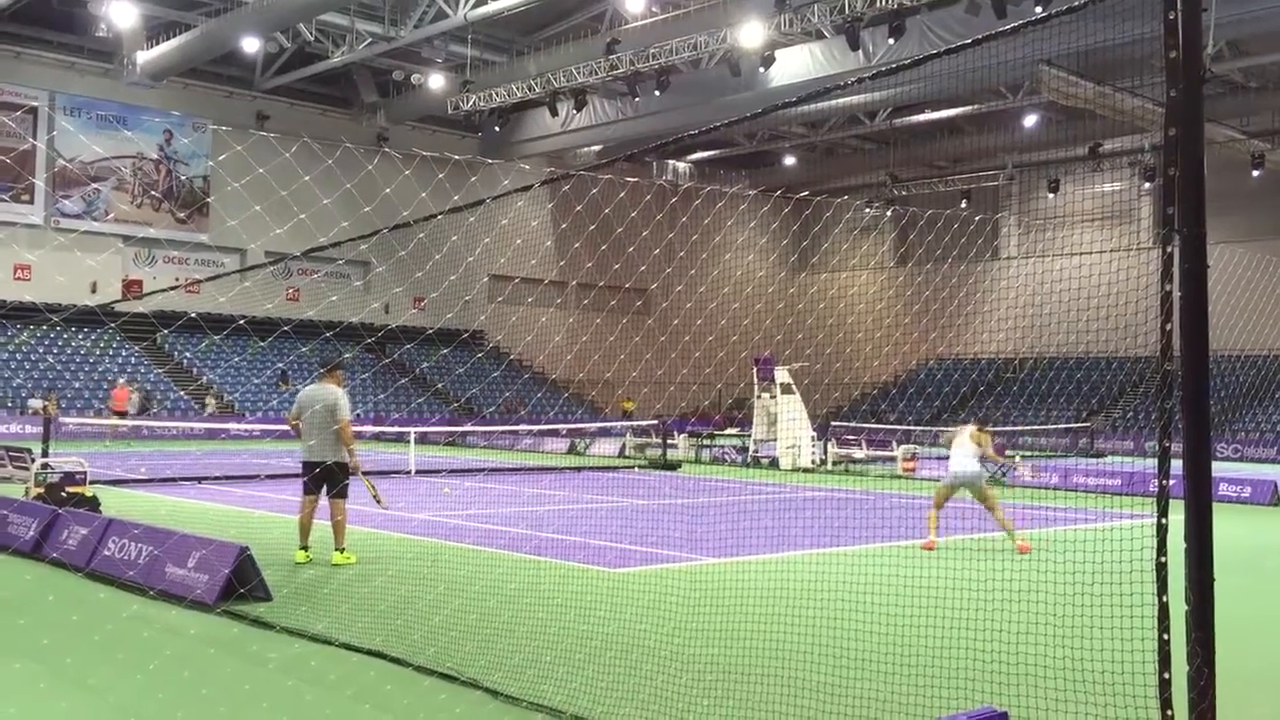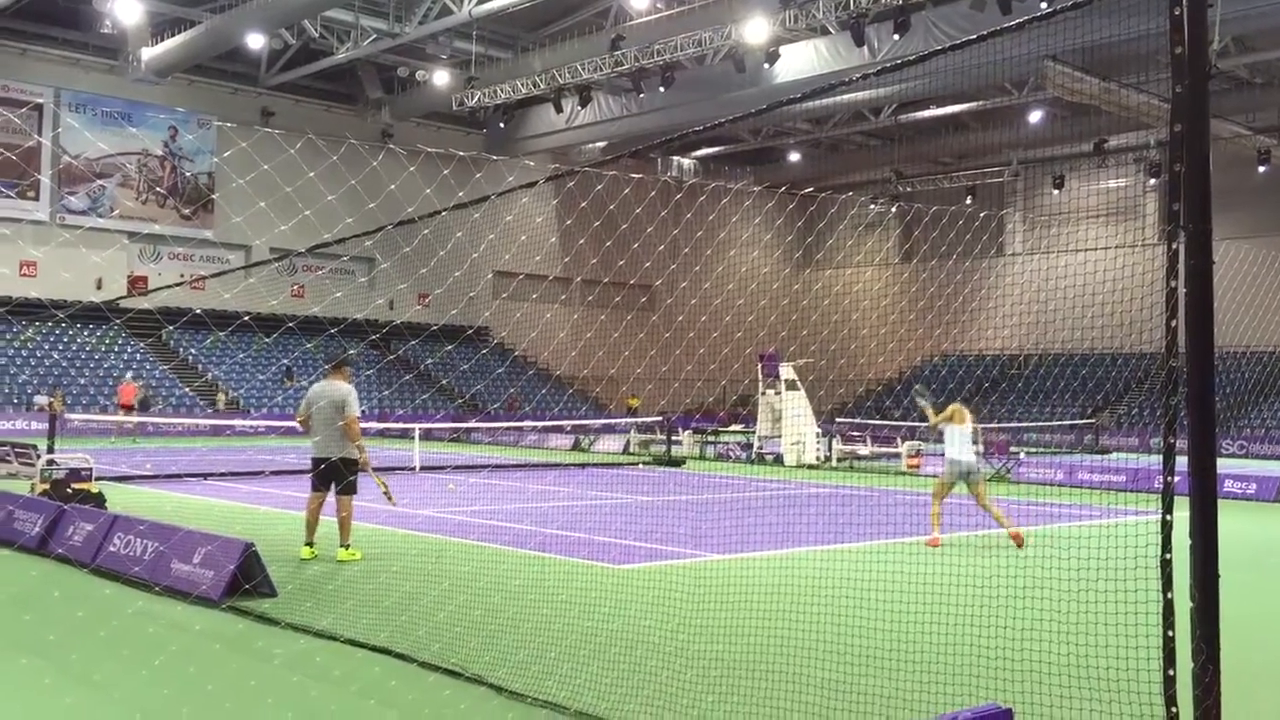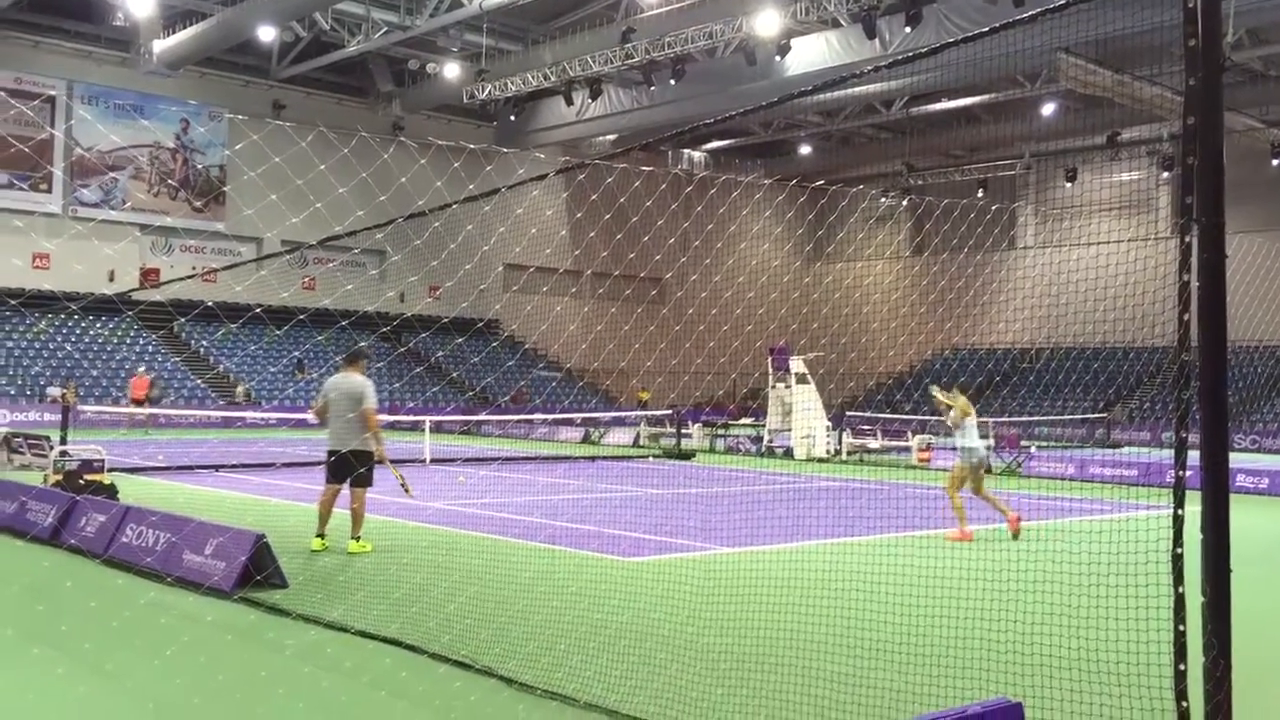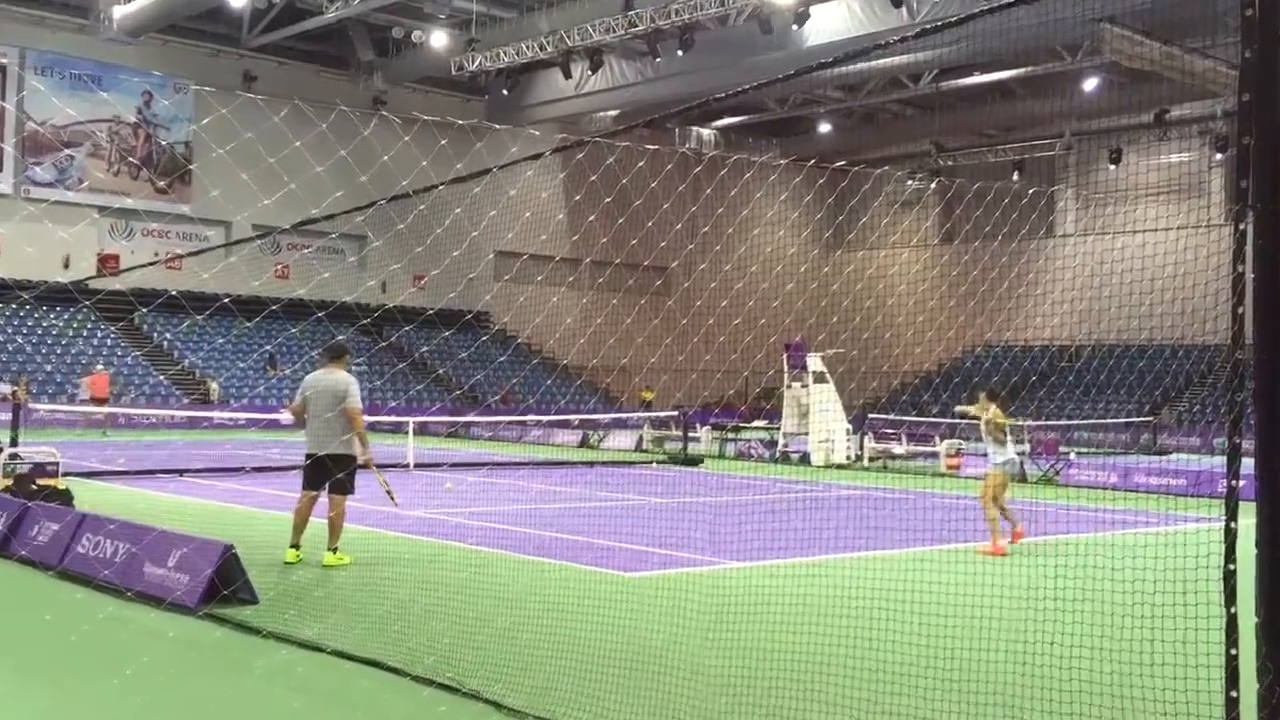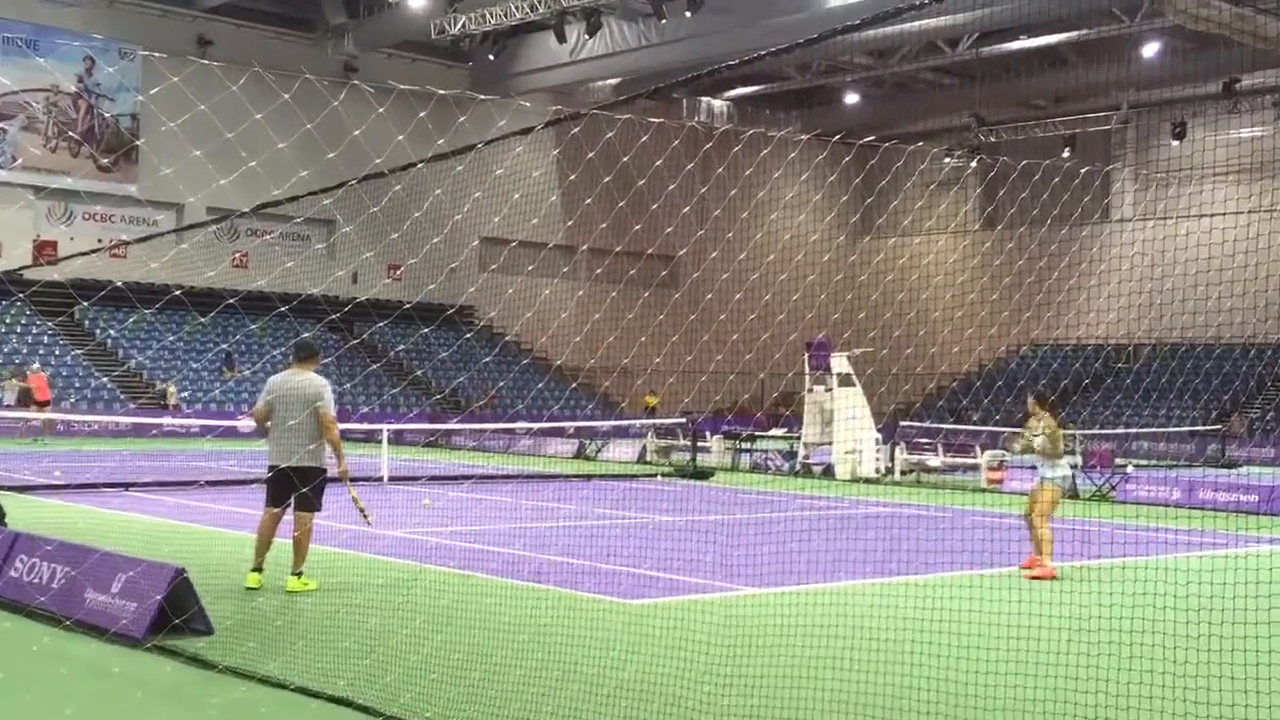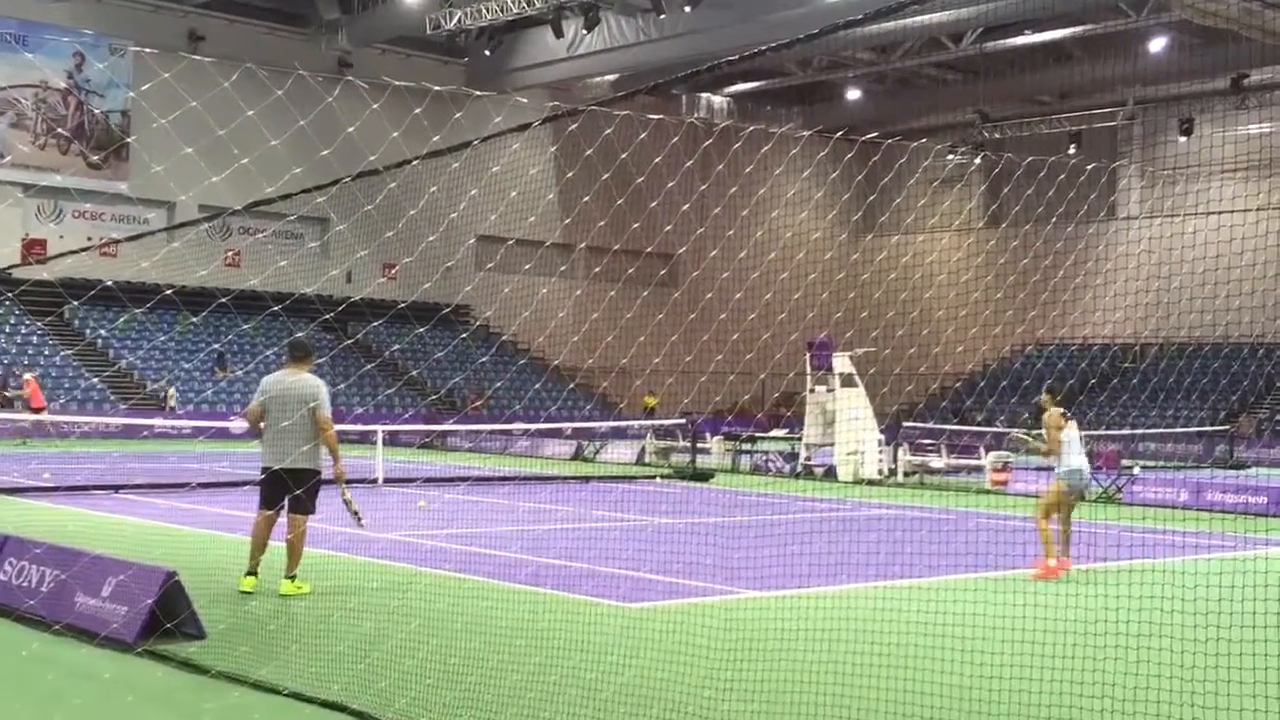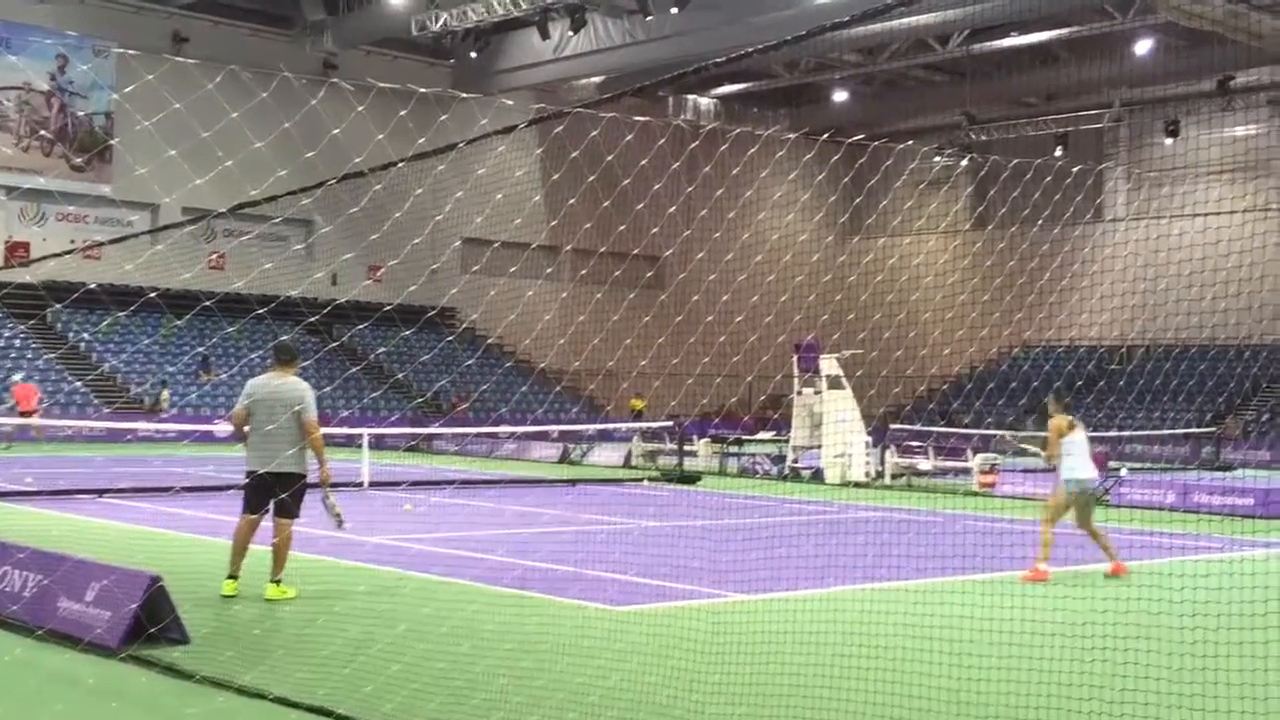
dt=0.2s
person 1, frame 1
left shoulder: (304, 393)
right shoulder: (339, 394)
left elbow: (292, 421)
right elbow: (344, 427)
right wrist: (353, 456)
left hip: (310, 457)
right hip: (335, 458)
left knee: (308, 502)
right knee: (337, 503)
right ankle: (339, 551)
person 1, frame 2
left shoulder: (314, 389)
right shoulder: (347, 390)
left elbow: (301, 418)
right elbow: (352, 424)
right wrist: (362, 452)
left hip: (320, 453)
right hip: (344, 454)
left knee: (316, 497)
right knee: (344, 500)
right ankle: (344, 548)
person 1, frame 3
left shoulder: (330, 382)
right shoulder: (364, 383)
left elbow: (318, 411)
right elbow: (370, 416)
right wrist: (379, 445)
left hip: (335, 445)
right hip: (360, 447)
left knee: (330, 489)
right knee: (358, 493)
person 1, frame 4
left shoulder: (310, 379)
right shoulder: (348, 381)
left elbow: (295, 410)
right elbow: (355, 416)
right wrist: (365, 449)
left hip: (314, 448)
right hip: (342, 450)
left knee: (308, 496)
right knee: (337, 500)
left ankle: (294, 548)
right ankle: (332, 552)
person 1, frame 5
left shoulder: (274, 381)
right shoulder: (320, 384)
left elbow: (258, 416)
right elbow: (329, 424)
right wrist: (341, 460)
left hip: (278, 459)
right hip: (311, 461)
left knee: (271, 514)
right knee: (304, 518)
left ankle: (256, 571)
right ankle: (296, 576)
person 1, frame 6
left shoulder: (268, 381)
right shoulder: (316, 385)
left elbow: (251, 416)
right elbow: (325, 426)
right wrist: (337, 462)
left hip: (272, 460)
right hip: (305, 463)
left knee: (265, 516)
right knee: (297, 521)
left ankle: (250, 575)
right ankle: (289, 580)
person 1, frame 7
left shoulder: (253, 384)
right shoulder: (302, 388)
left elbow: (237, 420)
right elbow: (312, 430)
left wrist: (248, 440)
right wrist: (323, 466)
left hip: (257, 465)
right hip: (291, 467)
left knee: (248, 520)
right knee: (283, 525)
left ankle: (231, 579)
right ankle: (275, 584)
